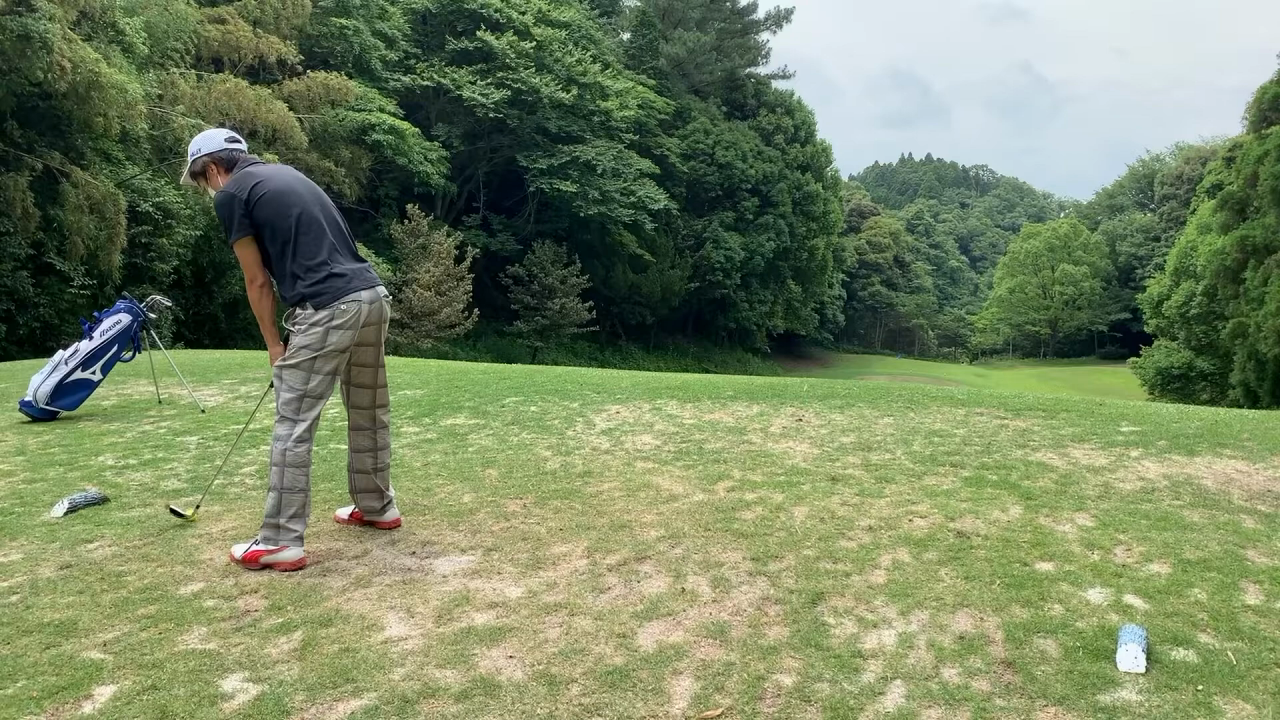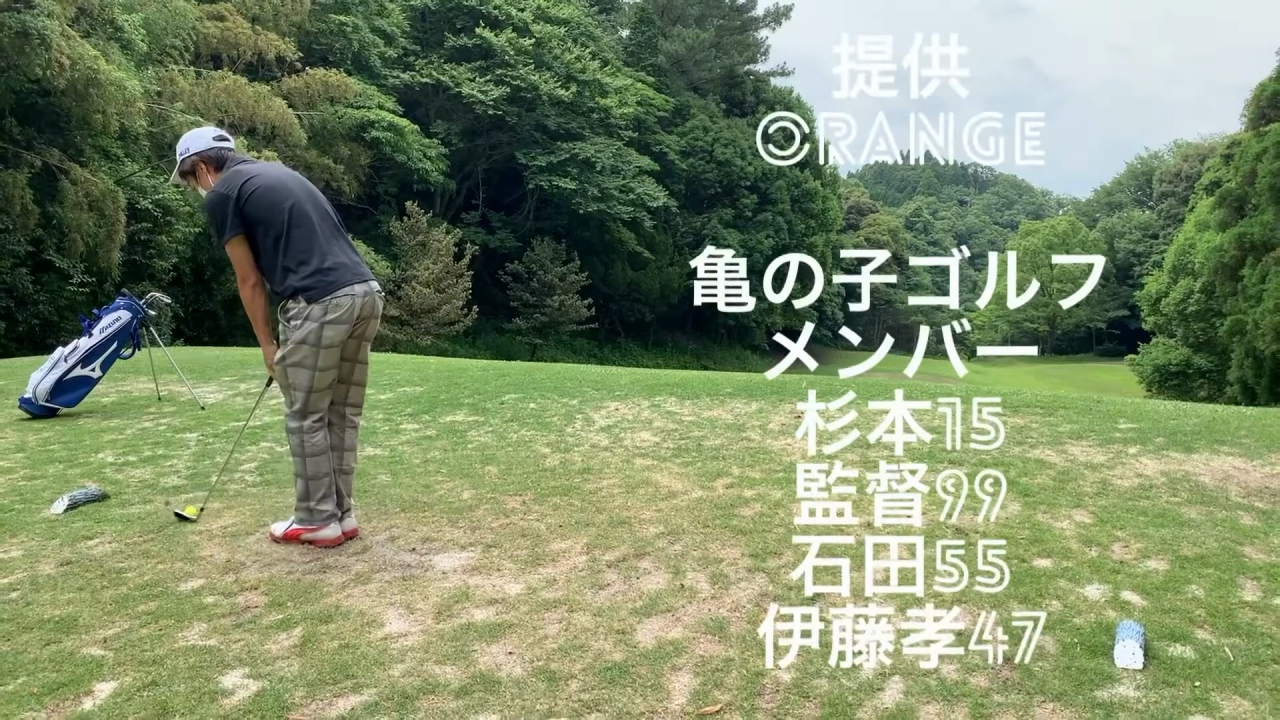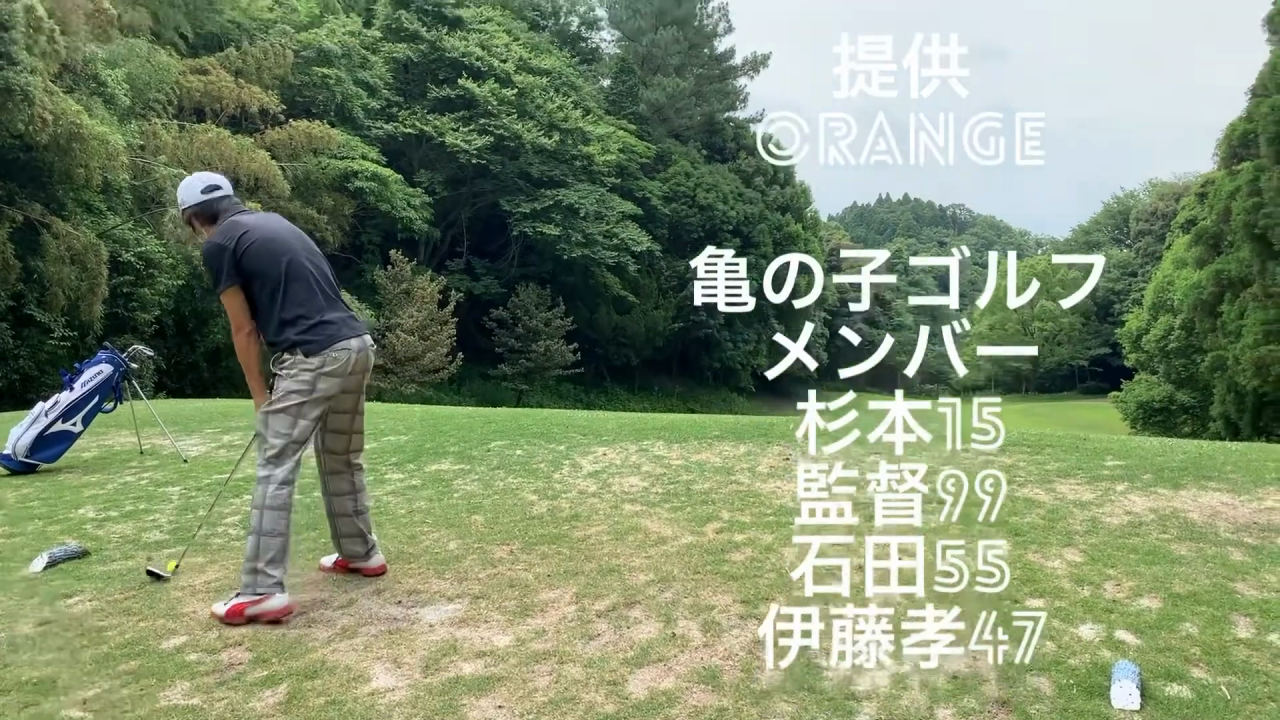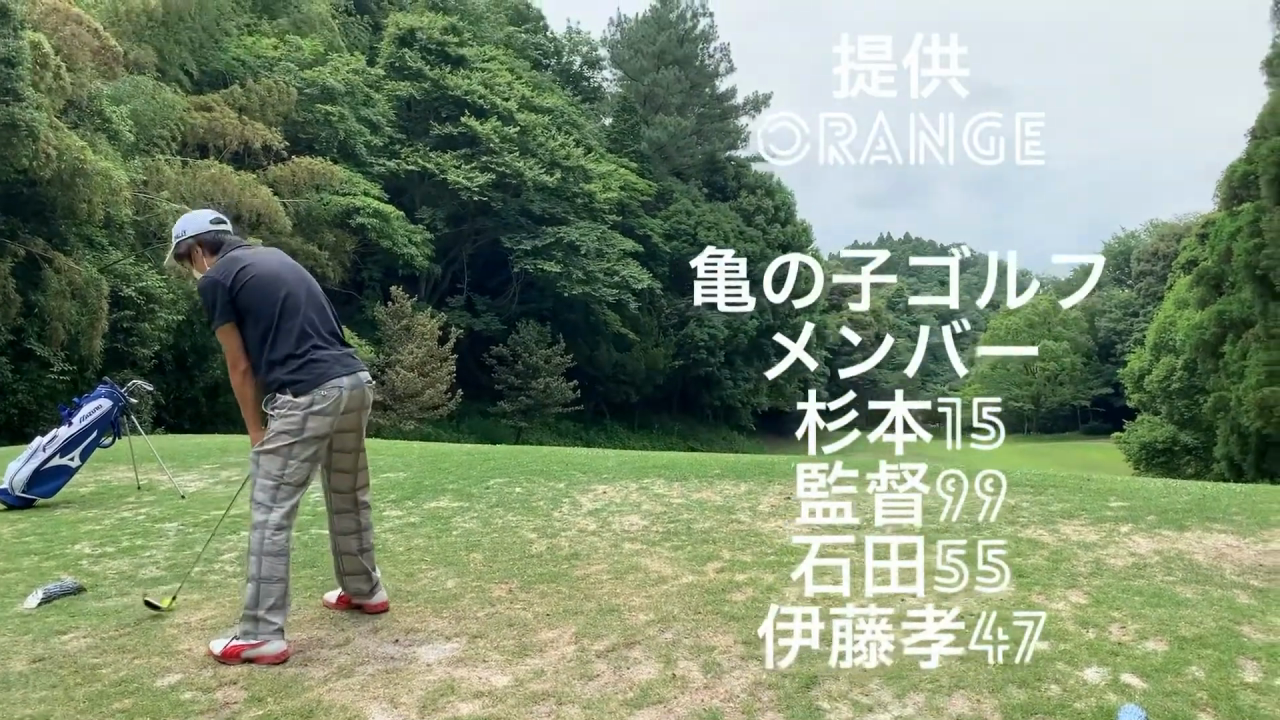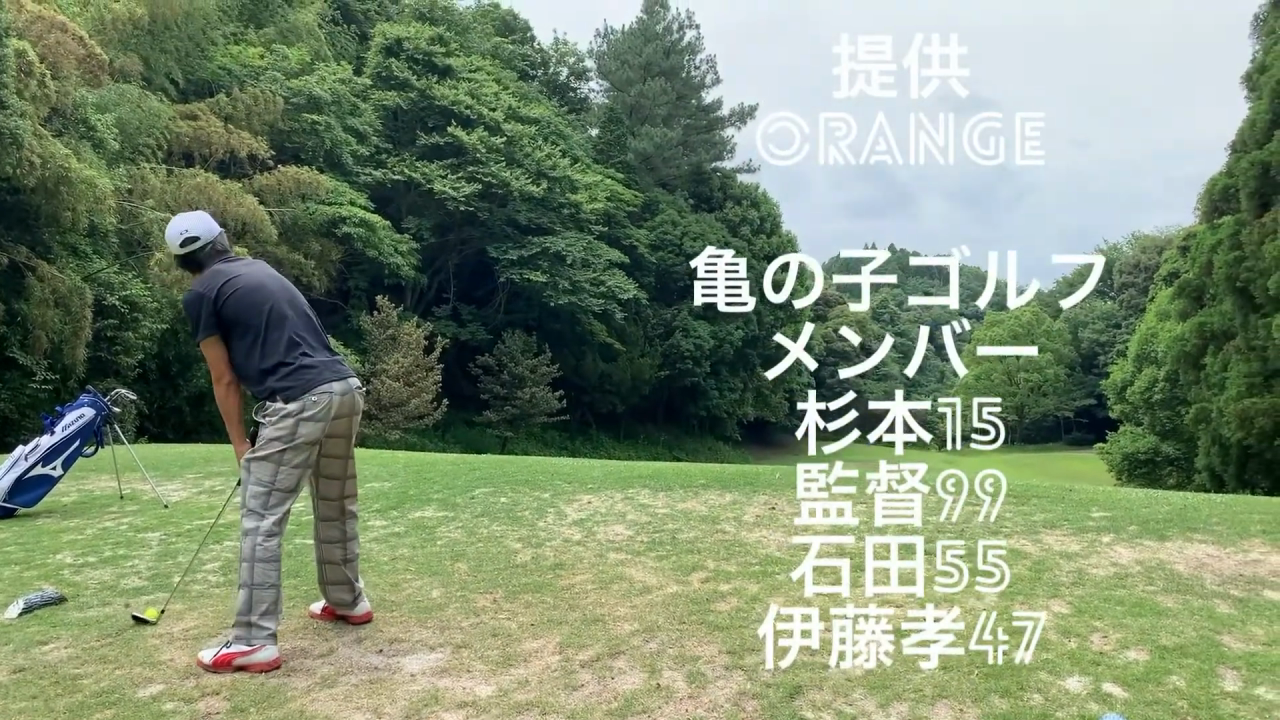
dt=1s
person 1, frame 1
left shoulder: (231, 196)
right shoulder: (287, 175)
left elbow: (258, 282)
left wrist: (274, 344)
right wrist: (284, 342)
left hip: (327, 310)
right hip: (372, 296)
left knee: (293, 426)
right knee: (369, 413)
left ankle: (281, 540)
right ankle: (377, 506)
person 1, frame 2
left shoulder: (221, 195)
right shoulder: (276, 173)
left elbow: (250, 281)
left wrist: (267, 344)
right wrist: (278, 341)
left hip: (319, 304)
right hip: (366, 292)
left knee: (306, 417)
right knee: (343, 415)
left ankle: (317, 520)
right ankle: (339, 513)
person 1, frame 3
left shoulder: (218, 245)
right shoulder: (273, 222)
left elbow: (245, 330)
left wrist: (260, 394)
right wrist: (271, 389)
left hip: (314, 358)
right hip: (357, 344)
left knee: (275, 471)
right knee: (342, 459)
left ankle: (263, 590)
right ankle: (361, 552)
person 1, frame 4
left shoulder: (216, 280)
right shoulder: (272, 257)
left elbow: (241, 367)
left wrist: (255, 430)
right wrist: (264, 426)
left hip: (307, 397)
right hip: (355, 381)
left knee: (271, 516)
right knee: (349, 498)
left ankle: (261, 634)
right ankle: (364, 589)
person 1, frame 5
left shoulder: (200, 295)
right shoulder: (260, 270)
left elbow: (225, 380)
left wrist: (239, 444)
left hip: (298, 403)
right hip: (345, 387)
left knee: (261, 523)
right knee: (336, 506)
left ankle: (254, 642)
right ankle: (348, 600)
